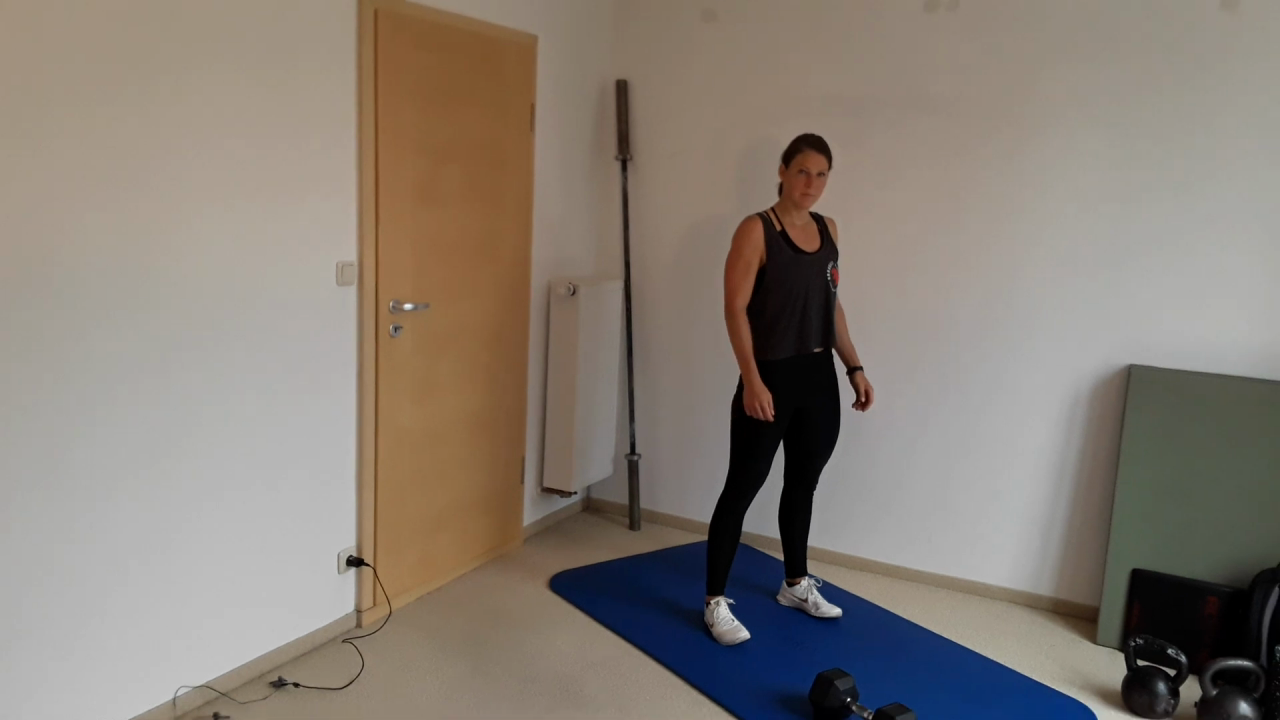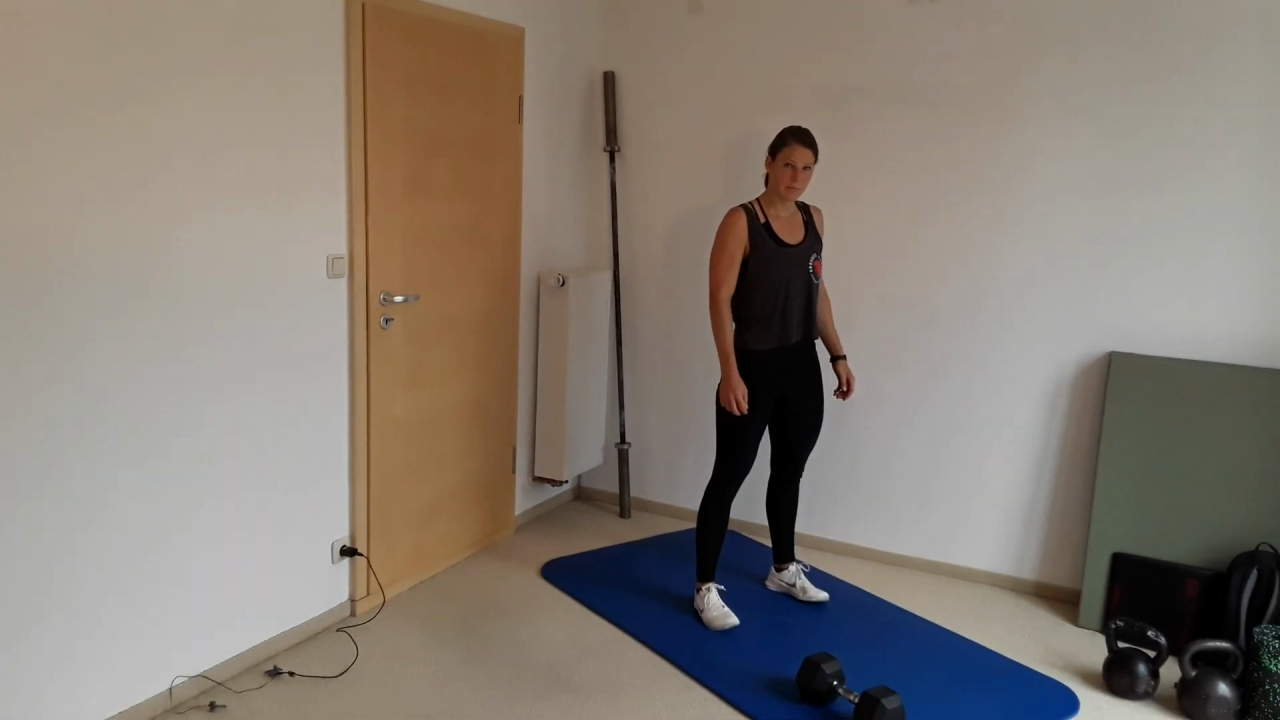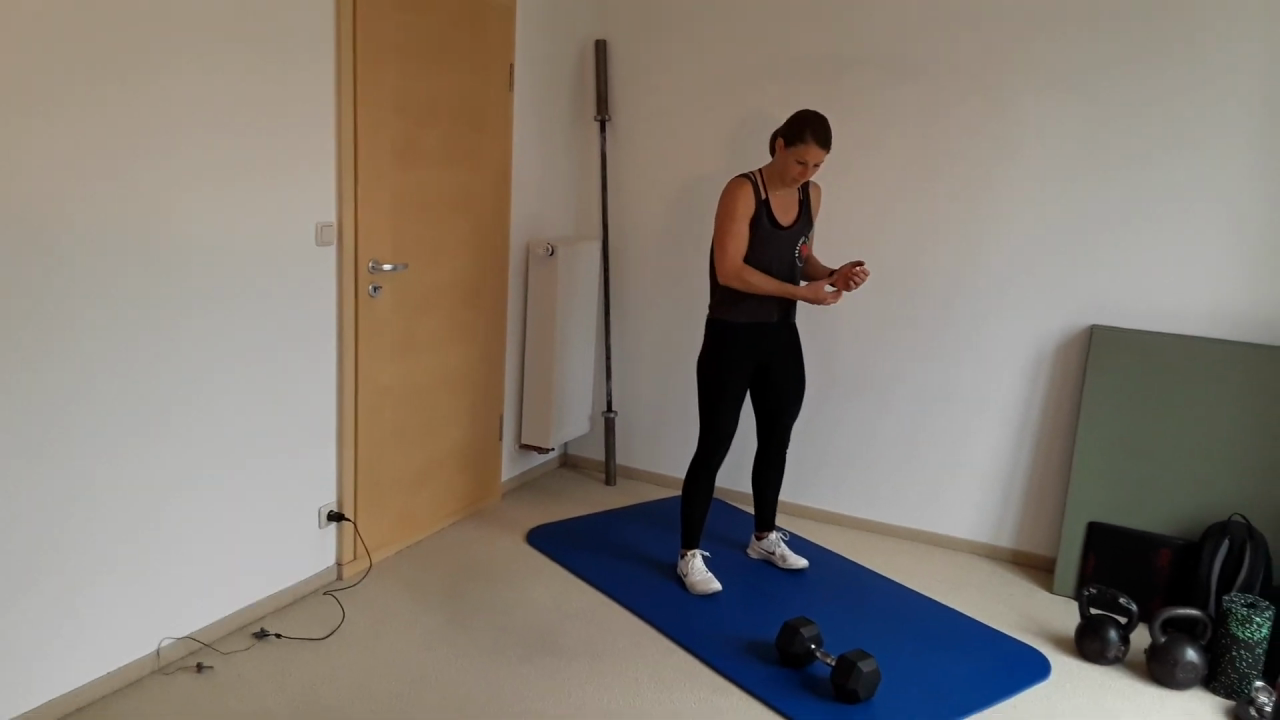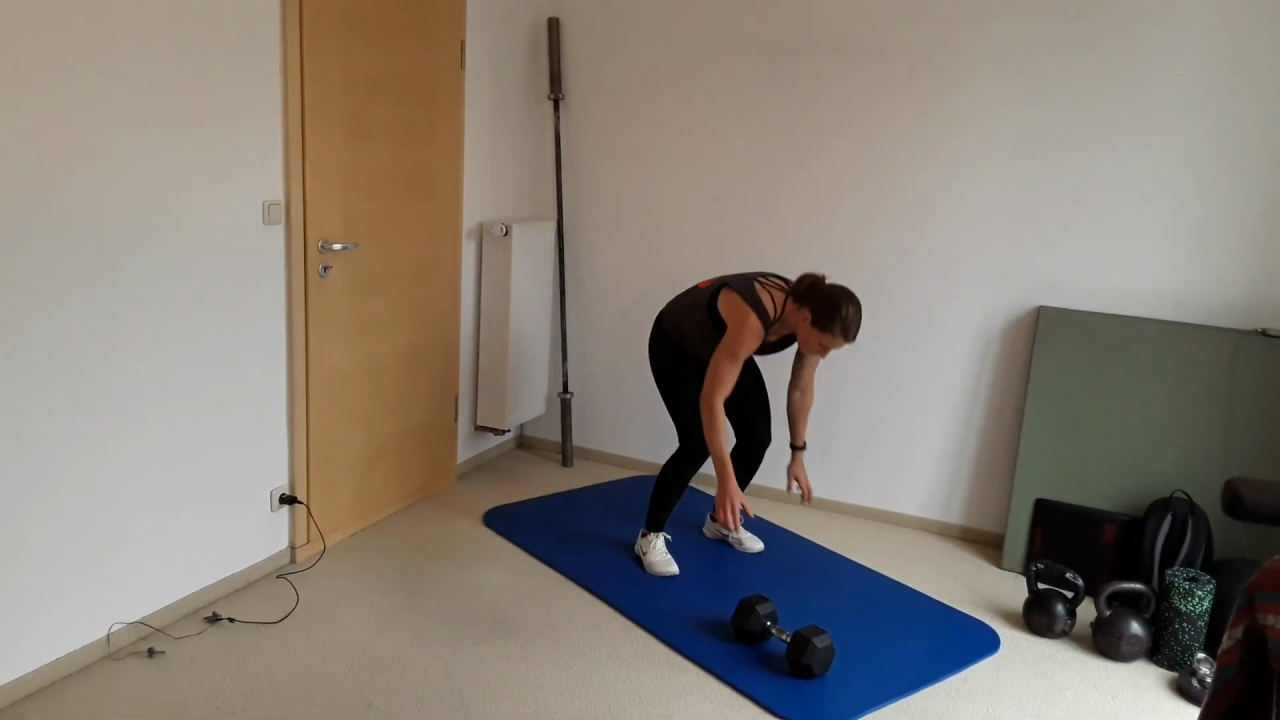
dt=0.7s
person 1, frame 1
left shoulder: (828, 229)
right shoulder: (756, 230)
right elbow: (735, 309)
left wrist: (855, 368)
right wrist: (752, 380)
left hip: (819, 378)
right hip: (772, 377)
left knee: (803, 484)
right knee: (742, 489)
left ankle: (796, 584)
right ankle: (715, 601)
person 1, frame 2
left shoulder: (814, 219)
right shoulder: (741, 222)
right elbow: (720, 301)
left wrist: (837, 355)
right wrist: (730, 372)
left hip: (802, 366)
right hip: (755, 366)
left knee: (789, 471)
right knee: (730, 476)
left ankle: (784, 569)
right ankle: (705, 588)
person 1, frame 3
left shoulder: (812, 196)
right shoulder: (742, 191)
right elbow: (729, 271)
left wrist: (831, 275)
right wrist: (800, 292)
left hip: (782, 337)
right hip: (731, 337)
left knee: (776, 441)
right knee: (714, 446)
left ankle: (765, 537)
right ankle: (690, 554)
person 1, frame 4
left shoulder: (811, 316)
right shoulder: (754, 317)
left elbow: (800, 387)
right elbow: (710, 398)
left wrist: (797, 454)
right wrist: (726, 480)
left hip: (718, 345)
right hip: (675, 346)
left knee: (758, 439)
right knee: (698, 444)
left ankle: (720, 520)
right ankle: (650, 535)
